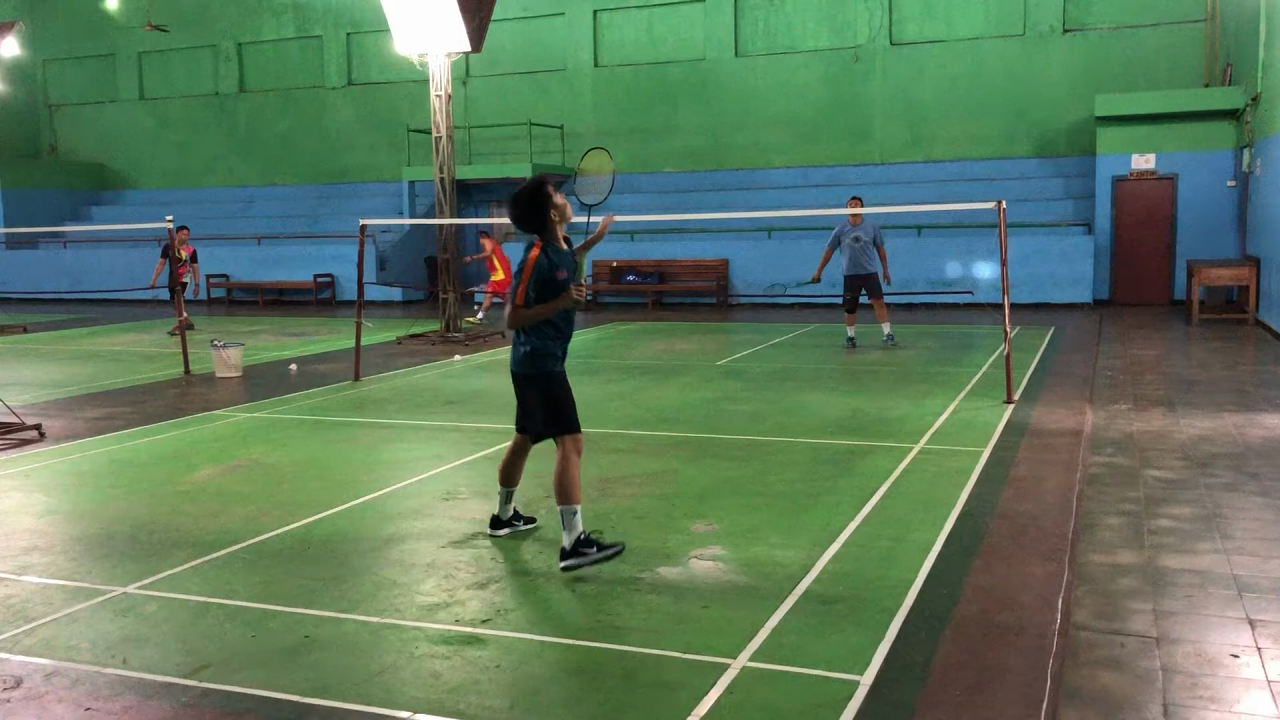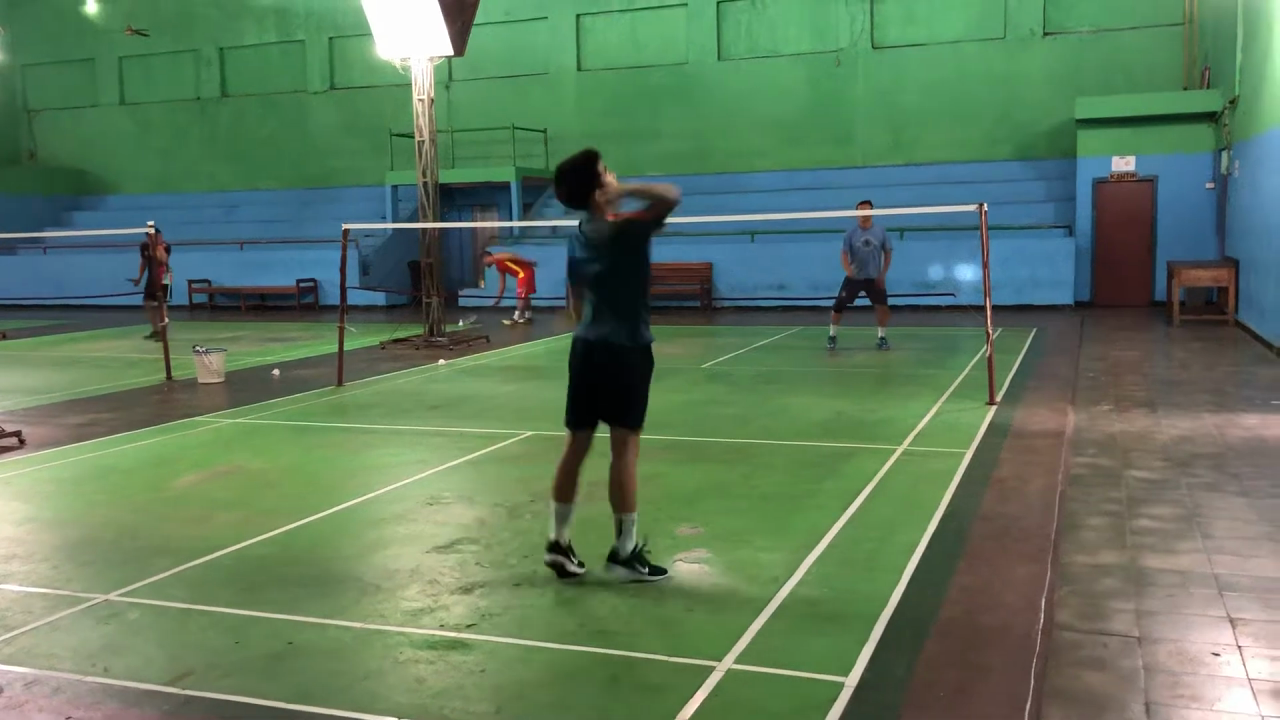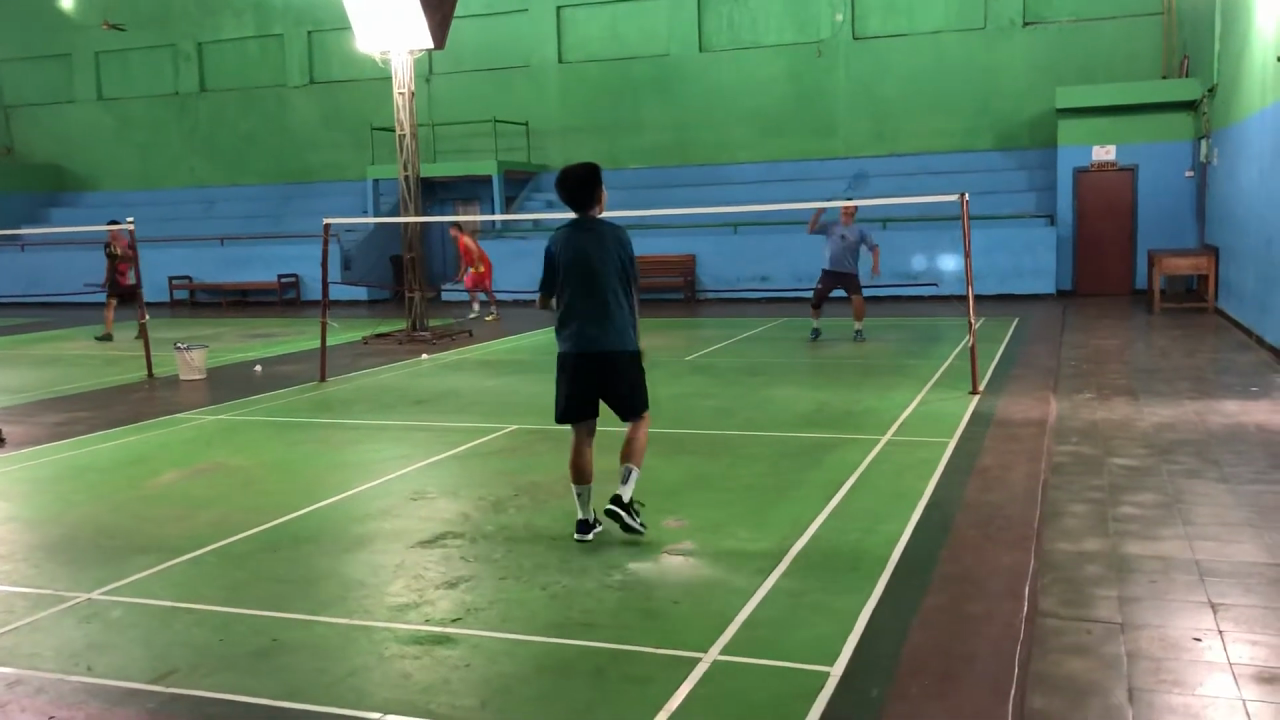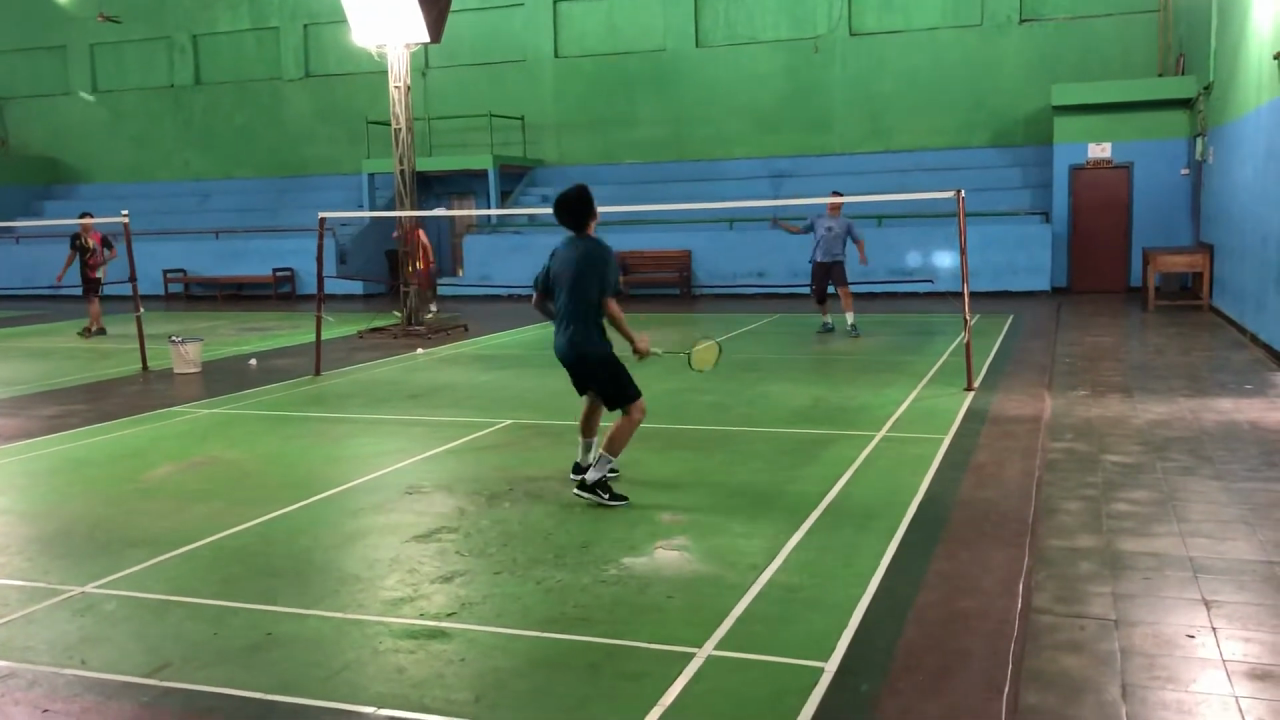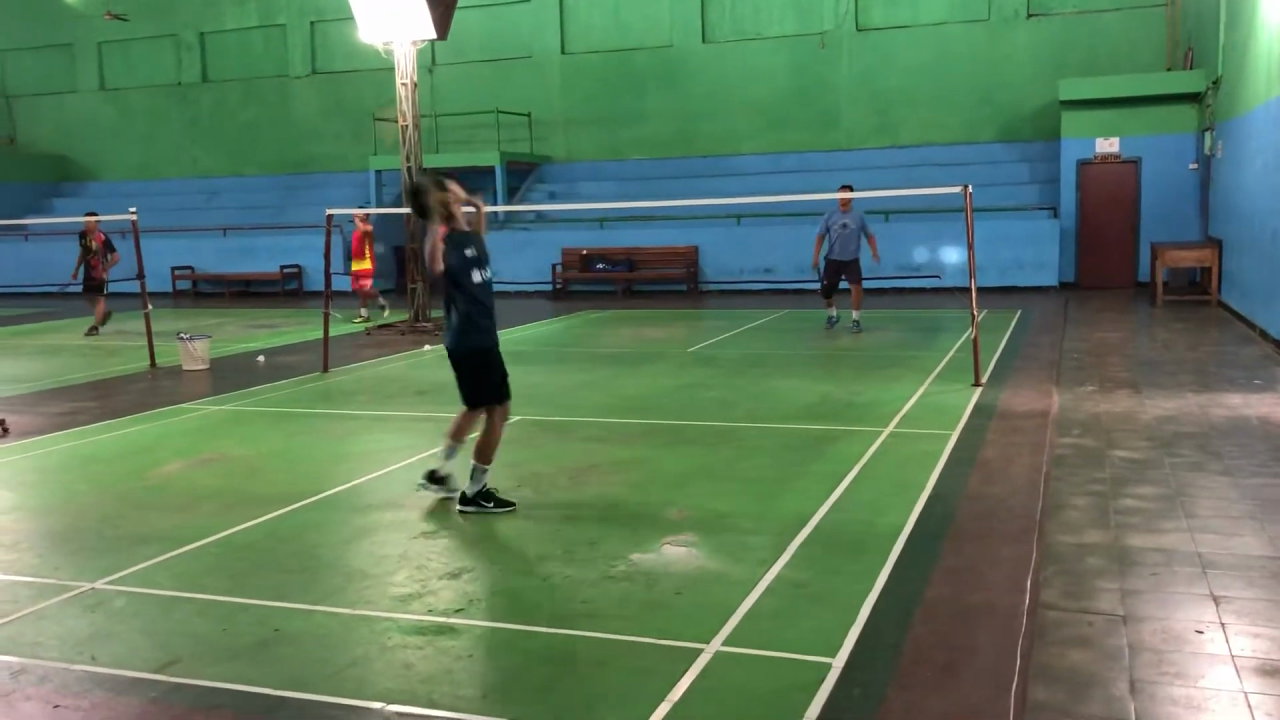
dt=0.7s
person 1, frame 1
left shoulder: (558, 248)
right shoulder: (537, 257)
right elbow: (513, 318)
left wrist: (592, 241)
right wrist: (562, 303)
left hip: (538, 362)
right hip: (539, 364)
left knee: (524, 439)
right knee: (570, 444)
left ankle: (504, 515)
right ankle: (574, 543)
person 1, frame 2
left shoulder: (580, 242)
right shoulder: (616, 232)
right elbow: (669, 198)
right wrist: (628, 192)
left hip: (587, 346)
right hip: (623, 351)
left knee: (578, 443)
right knee: (625, 444)
left ankle: (559, 543)
right ankle: (626, 551)
person 1, frame 3
left shoulder: (558, 241)
right shoulder: (617, 236)
left elbow: (544, 301)
right elbow: (631, 293)
right wrist: (634, 334)
left hip: (573, 350)
right hip: (619, 346)
left knee: (582, 432)
right knee: (638, 420)
left ankle: (585, 518)
right ankle: (623, 497)
person 1, frame 4
left shoulder: (560, 252)
right shoulder: (601, 253)
left elbow: (539, 301)
right elbow: (609, 306)
right wrist: (634, 340)
left hip: (567, 346)
right hip: (590, 347)
left knee: (599, 396)
right knee: (634, 410)
left ankle: (585, 464)
right ankle: (592, 480)
person 1, frame 5
left shoulder: (467, 233)
right shoulder: (446, 235)
left elbow: (476, 232)
right elbow: (435, 268)
left wrist: (478, 207)
right wrist: (436, 222)
left hip: (473, 336)
right hip: (474, 340)
left knee: (476, 408)
right knee: (498, 411)
left ankle: (441, 472)
right ankle: (474, 492)
